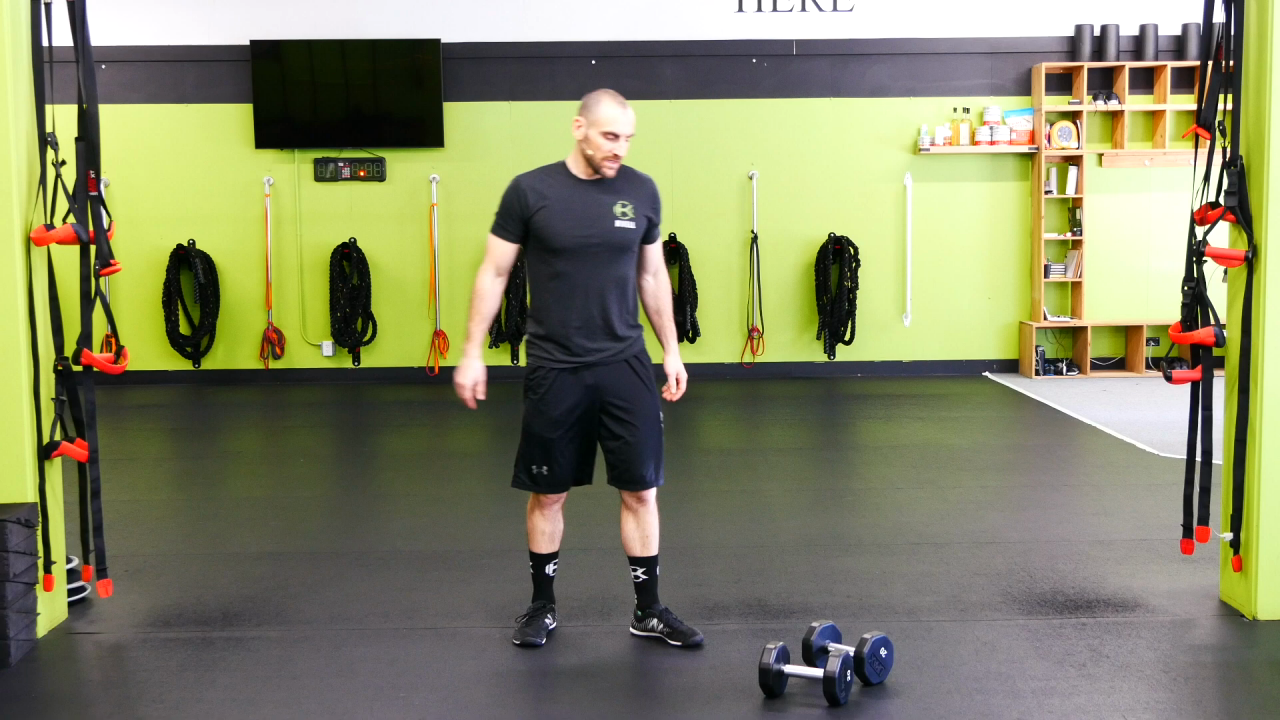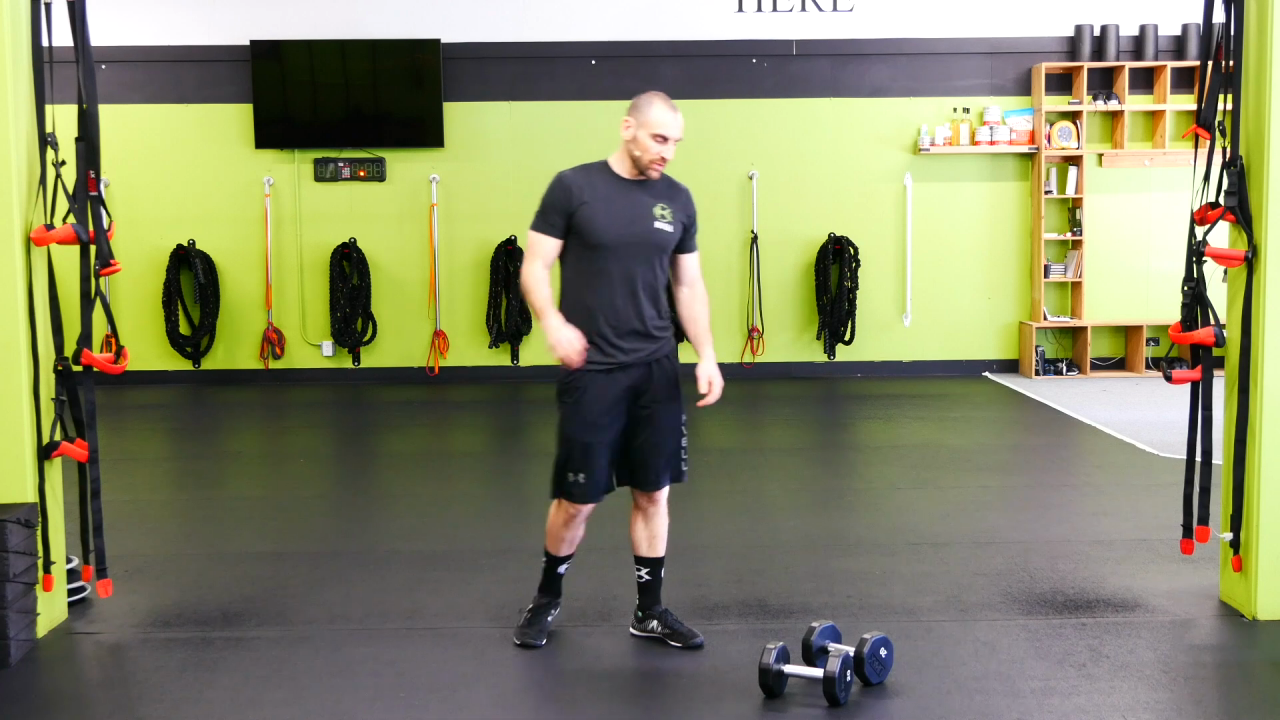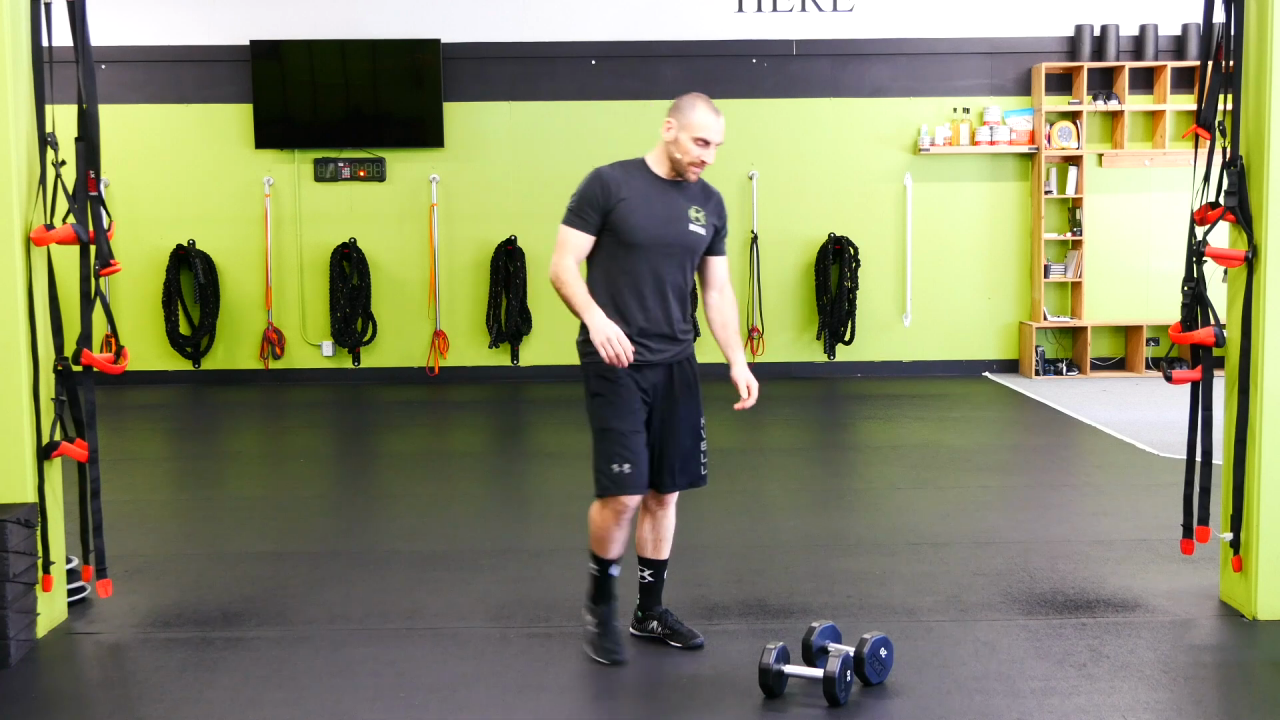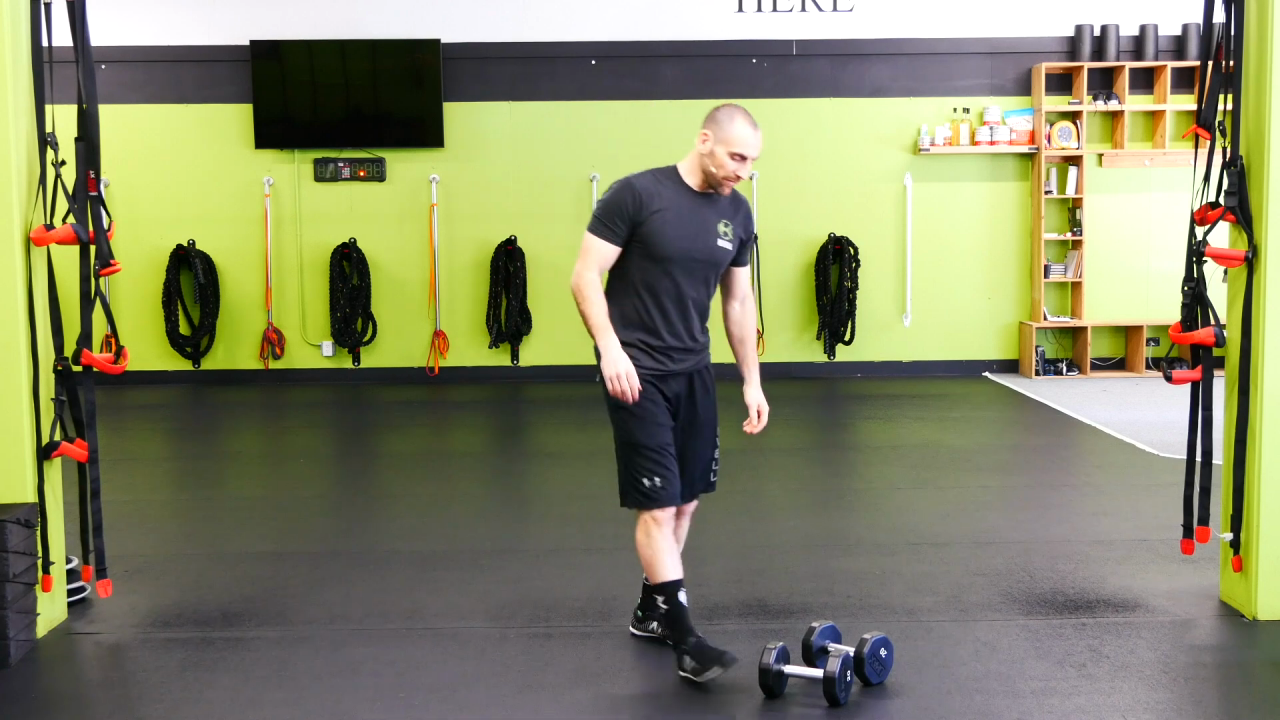
dt=0.2s
person 1, frame 1
left shoulder: (641, 192)
right shoulder: (529, 191)
left elbow: (654, 275)
right elbow: (493, 274)
left wrist: (672, 350)
right wrist: (472, 352)
left hip: (625, 364)
right hip: (556, 368)
left knee: (640, 488)
right knee: (547, 494)
left ankle: (650, 608)
right ankle: (542, 605)
person 1, frame 2
left shoulder: (678, 200)
right shoulder: (573, 188)
left elbow: (689, 285)
right elbow: (533, 269)
left wrist: (706, 358)
right wrist: (554, 325)
left hip: (656, 365)
right hip: (591, 369)
left knee: (651, 491)
right knee: (577, 500)
left ankle: (649, 608)
right ankle: (547, 598)
person 1, frame 3
left shoulder: (709, 204)
right shoulder: (608, 184)
left elbow: (717, 290)
right elbow: (562, 264)
left wrist: (738, 361)
right wrist: (597, 320)
left hip: (676, 363)
right hip: (617, 363)
left knee: (665, 493)
right knee: (621, 493)
left ankle: (650, 609)
right ankle: (600, 603)
person 1, frame 4
left shoulder: (738, 214)
right shoulder: (636, 193)
left elbow: (739, 302)
right elbow: (586, 275)
left wrist: (752, 382)
right wrist: (610, 349)
left hip: (693, 370)
right hip: (637, 372)
left knee: (683, 501)
right knee: (658, 505)
left ankle: (650, 611)
right ankle: (683, 638)
